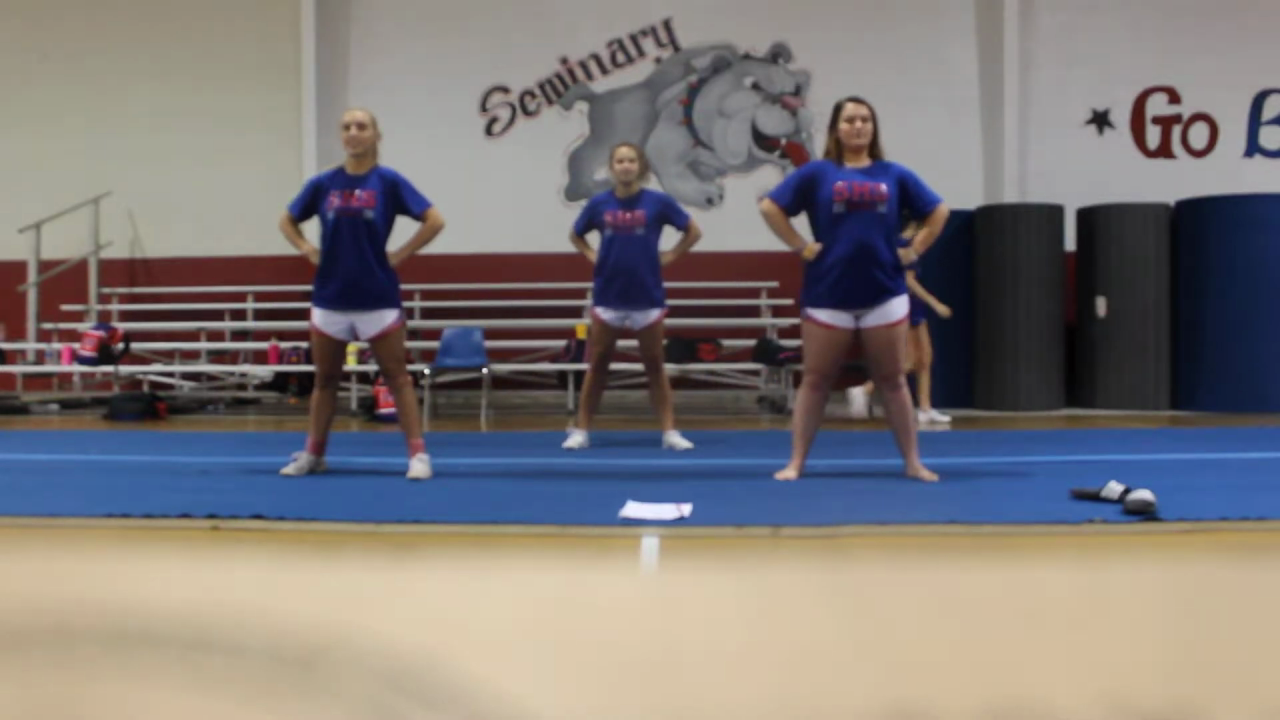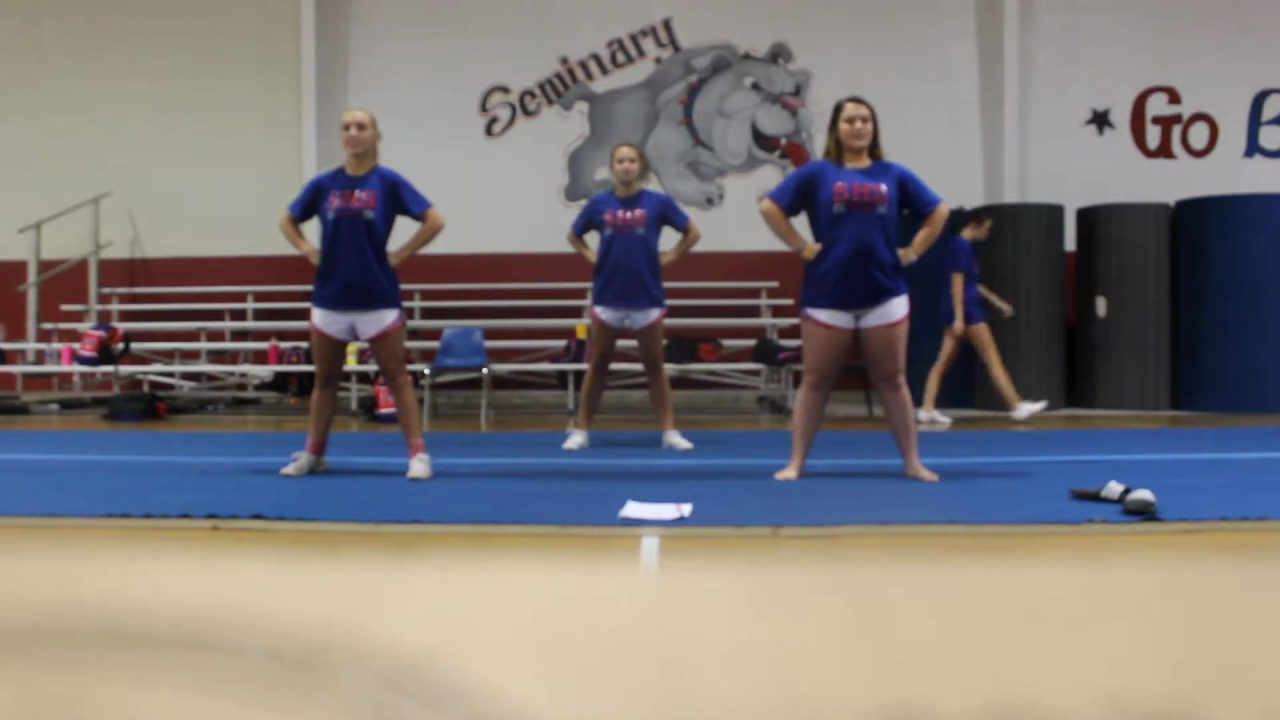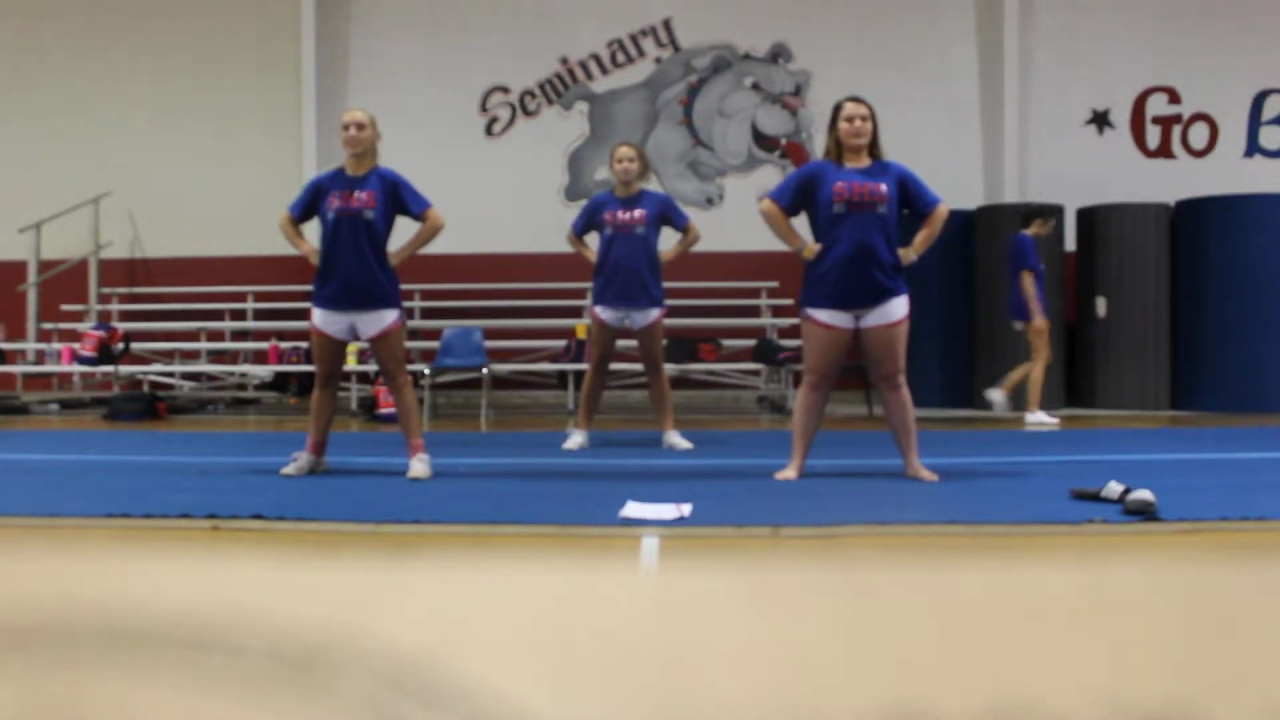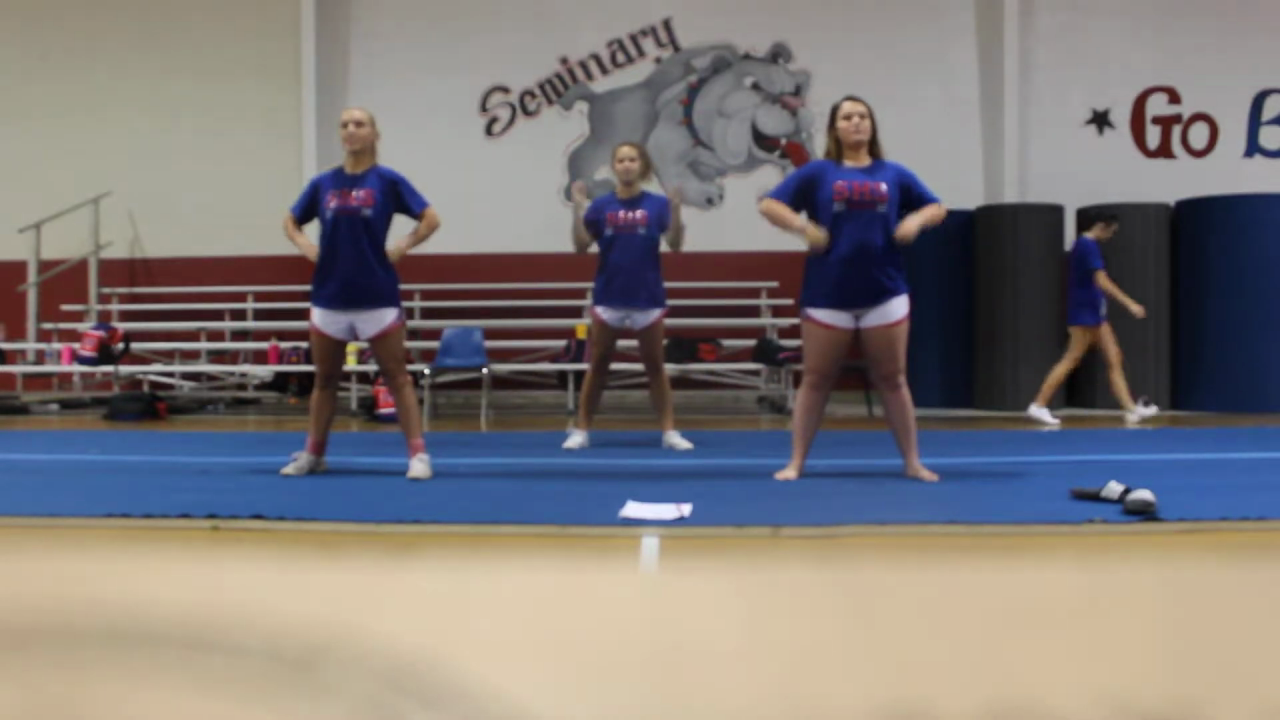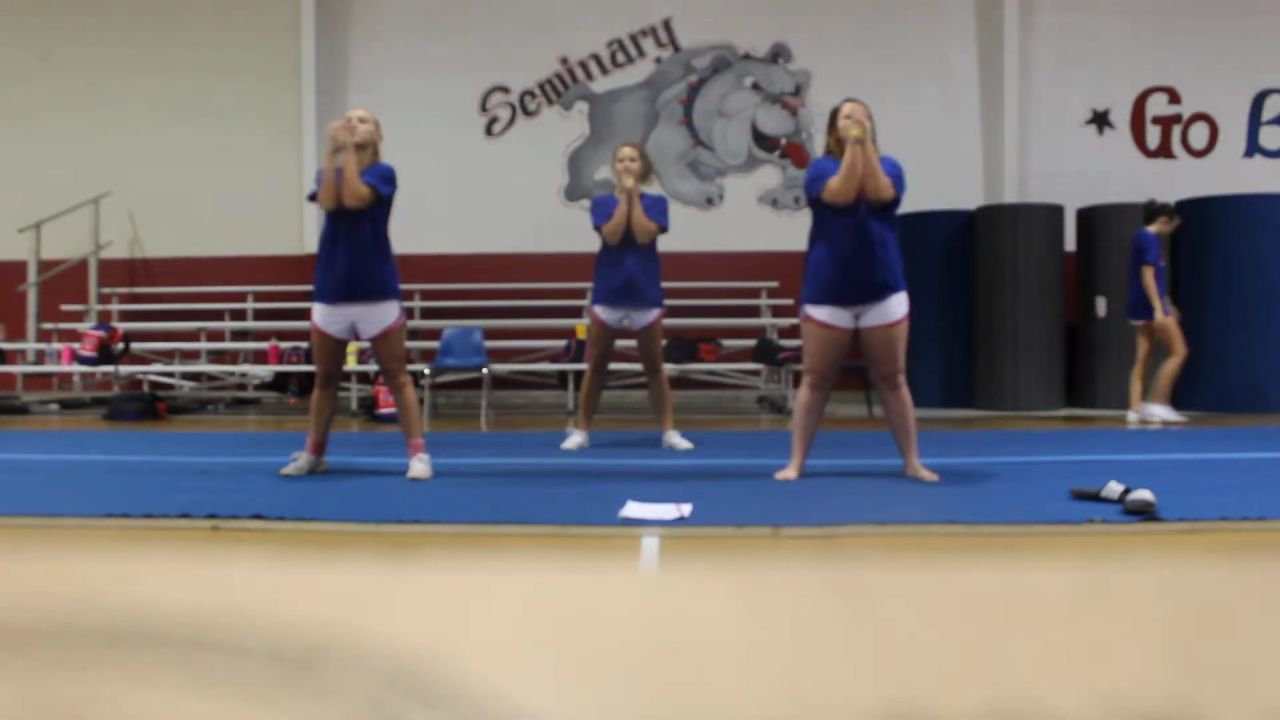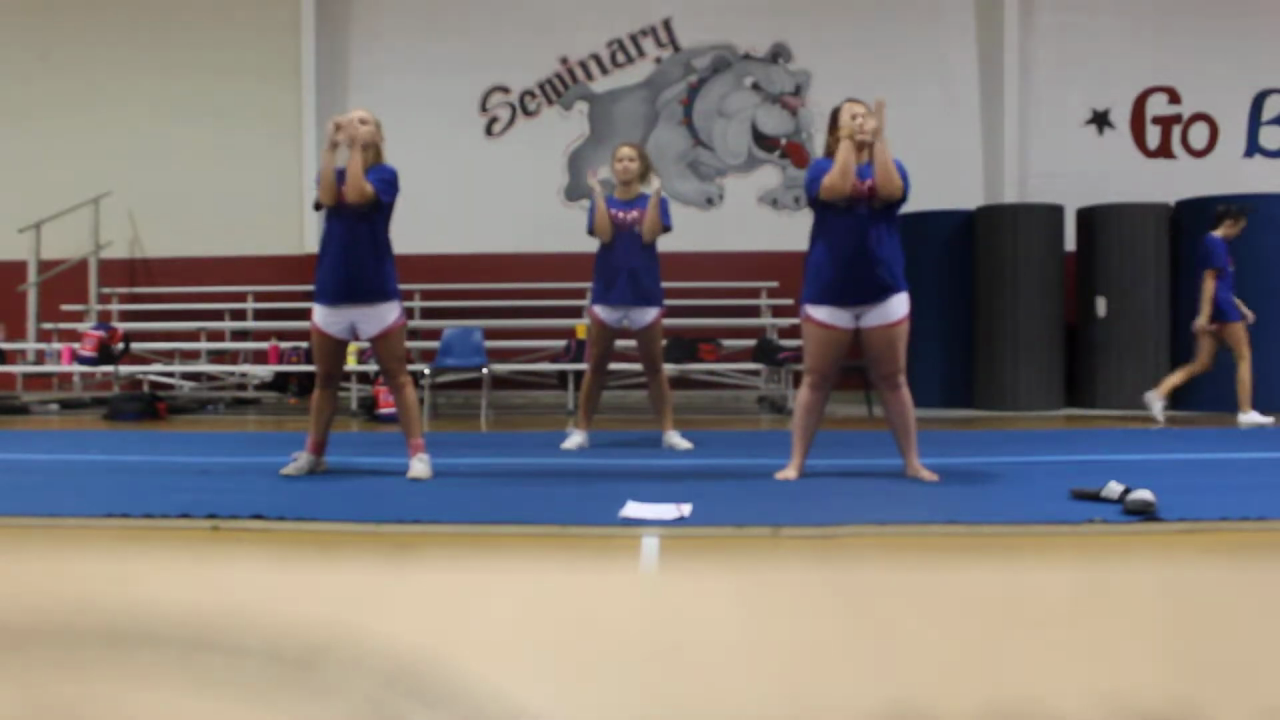
dt=0.3s
person 1, frame 1
left shoulder: (895, 174)
right shoulder: (817, 173)
left elbow: (938, 211)
right elbow: (770, 207)
left wrist: (913, 251)
right wrist: (801, 247)
left hip: (885, 294)
right hip: (828, 295)
left knee: (892, 381)
right knee: (816, 381)
left ankle: (913, 462)
right ankle: (796, 462)
person 1, frame 2
left shoulder: (894, 175)
right shoulder: (817, 173)
left elbow: (938, 212)
right elbow: (770, 207)
left wrist: (912, 252)
right wrist: (801, 247)
left hip: (884, 294)
right hip: (828, 295)
left knee: (892, 381)
right knee: (816, 381)
left ankle: (913, 462)
right ankle: (796, 462)
person 1, frame 3
left shoulder: (894, 174)
right shoulder: (817, 173)
left elbow: (937, 211)
right elbow: (770, 207)
left wrist: (913, 252)
right wrist: (801, 248)
left hip: (885, 294)
right hip: (827, 295)
left knee: (893, 381)
right knee: (816, 381)
left ankle: (913, 462)
right ankle: (796, 462)
person 1, frame 4
left shoulder: (892, 172)
right shoulder: (816, 172)
left elbow: (938, 209)
right elbow: (769, 205)
left wrist: (915, 221)
right wrist: (803, 227)
left hip: (885, 294)
right hip: (828, 295)
left knee: (893, 381)
right knee: (816, 381)
left ankle: (913, 462)
right ankle: (796, 463)
person 1, frame 5
left shoulder: (888, 165)
right shoulder: (824, 165)
left elbow: (881, 192)
right elbow: (842, 194)
left wrist: (867, 141)
right wrist: (851, 141)
left hip: (884, 291)
right hip: (827, 292)
left knee: (891, 379)
right knee: (816, 380)
left ankle: (912, 462)
right ankle: (795, 462)
person 1, frame 6
left shoulder: (891, 165)
right shoulder: (821, 167)
left elbow: (891, 191)
right elbow: (837, 189)
left wrist: (879, 136)
right wrist: (848, 139)
left hip: (884, 292)
right hip: (828, 293)
left knee: (892, 380)
right knee: (816, 380)
left ankle: (912, 462)
right ankle: (796, 462)
person 2, frame 1
left shoulder: (389, 181)
right shoulder: (323, 183)
left elbow: (434, 220)
right elbow: (287, 221)
left wrist: (400, 255)
right wrist: (309, 251)
left hip: (378, 298)
right hip: (330, 298)
left knee: (397, 377)
right knee: (325, 379)
left ankle: (418, 453)
right ankle: (312, 453)
person 2, frame 2
left shoulder: (389, 182)
right shoulder: (323, 184)
left elbow: (434, 221)
right elbow: (288, 221)
left wrist: (400, 255)
right wrist: (309, 251)
left hip: (378, 298)
right hip: (330, 298)
left knee: (397, 377)
right knee: (325, 379)
left ankle: (418, 453)
right ankle: (312, 453)
person 2, frame 3
left shoulder: (389, 182)
right shoulder: (323, 184)
left elbow: (434, 220)
right elbow: (288, 221)
left wrist: (400, 255)
right wrist: (309, 252)
left hip: (378, 298)
right hip: (330, 298)
left knee: (397, 378)
right knee: (325, 380)
left ankle: (418, 454)
right ankle: (312, 453)
person 2, frame 4
left shoulder: (388, 180)
right shoulder: (322, 183)
left elbow: (429, 220)
right elbow: (291, 223)
left wrist: (400, 248)
right wrist: (305, 245)
left hip: (377, 298)
right hip: (329, 297)
left knee: (396, 377)
right knee: (324, 380)
left ankle: (418, 454)
right ankle: (312, 453)
person 2, frame 5
left shoulder: (383, 172)
right shoulder: (330, 174)
left elbow: (354, 198)
right elbow: (328, 203)
left wrist: (350, 152)
right wrist: (332, 152)
left hip: (378, 293)
right hip: (331, 293)
left knee: (397, 376)
right knee: (325, 379)
left ankle: (418, 453)
right ankle: (312, 453)
person 2, frame 6
left shoulder: (385, 174)
right shoulder: (333, 173)
left elbow: (357, 194)
right elbow: (328, 199)
left wrist: (356, 147)
right wrist: (331, 147)
left hip: (378, 294)
right hip: (331, 294)
left knee: (397, 377)
right knee: (325, 379)
left ankle: (418, 454)
right ankle: (312, 453)
person 3, frame 1
left shoulder: (658, 202)
right shoulder: (598, 203)
left elbow: (693, 231)
right elbow: (576, 235)
left wrist: (668, 256)
right wrist: (593, 257)
left hip: (647, 297)
right hip: (607, 297)
left knee: (655, 366)
right knee: (597, 366)
left ankle: (669, 432)
right ankle: (580, 430)
person 3, frame 2
left shoulder: (658, 202)
right shoulder: (598, 203)
left elbow: (692, 233)
right elbow: (574, 236)
left wrist: (668, 257)
right wrist: (592, 257)
left hip: (646, 297)
right hip: (607, 297)
left knee: (654, 367)
right knee: (597, 366)
left ankle: (670, 432)
right ankle: (580, 431)
person 3, frame 3
left shoulder: (658, 202)
right shoulder: (598, 203)
left elbow: (692, 233)
right elbow: (573, 237)
left wrist: (667, 256)
right wrist: (593, 257)
left hip: (646, 297)
right hip: (607, 297)
left knee: (654, 367)
right knee: (597, 366)
left ankle: (670, 432)
right ankle: (580, 431)
person 3, frame 4
left shoulder: (658, 203)
right shoulder: (601, 204)
left elbow: (675, 245)
right elbow: (581, 246)
left wrist: (675, 208)
right wrist: (579, 210)
left hip: (647, 297)
right hip: (608, 296)
left knee: (655, 367)
right knee: (597, 366)
left ankle: (670, 432)
right ankle: (580, 430)
person 3, frame 5
left shoulder: (656, 202)
right shoulder: (602, 202)
left elbow: (644, 237)
right elbow: (612, 236)
left wrist: (635, 196)
right wrist: (623, 197)
left hip: (645, 296)
right hip: (607, 295)
left knee: (654, 366)
right knee: (596, 366)
left ankle: (669, 431)
right ankle: (580, 430)
person 3, frame 6
left shoulder: (654, 202)
right shoulder: (602, 202)
left elbow: (650, 235)
right elbow: (603, 235)
left wrist: (654, 195)
right wrist: (598, 194)
left hip: (645, 295)
right hip: (607, 294)
left knee: (654, 366)
right knee: (596, 366)
left ankle: (669, 432)
right ankle: (580, 431)
person 4, frame 1
left shoulder: (902, 246)
right shoulder: (905, 246)
right elbow: (908, 281)
right wrist: (935, 303)
left hip: (913, 312)
right hip: (907, 310)
left knee: (926, 360)
right knee: (910, 363)
left ankle: (925, 410)
right ankle: (864, 391)
person 4, frame 2
left shoulder: (959, 245)
right shoulder: (962, 246)
right elbow: (957, 283)
left wrist: (997, 302)
right wrist: (959, 317)
left hip: (960, 311)
right hip: (966, 311)
left knee: (944, 361)
right knee: (992, 359)
left ankle: (927, 409)
right ankle: (1018, 406)
person 4, frame 3
left shoulder: (1021, 240)
right shoulder: (1026, 242)
right elbow: (1027, 280)
left wrist: (1037, 310)
right wrist: (1037, 313)
left hip: (1024, 308)
right hip: (1028, 308)
left knee: (1040, 359)
right knee: (1040, 359)
left ankle: (1001, 391)
right ankle: (1033, 411)
person 4, frame 4
left shoulder: (1083, 245)
right shoulder: (1088, 246)
right elbow: (1101, 281)
left wrist: (1075, 319)
right wrist: (1130, 303)
left hip: (1089, 312)
right hip: (1085, 313)
left knee: (1115, 360)
right knee: (1070, 362)
left ankle: (1131, 409)
right ankle: (1038, 406)
person 4, frame 5
left shoulder: (1143, 238)
right shoulder: (1149, 239)
right elbow: (1147, 276)
left wrist: (1168, 304)
right wrist: (1158, 308)
left hip: (1142, 306)
right hip: (1150, 306)
left knee: (1142, 359)
right knee: (1179, 352)
left ankle: (1136, 409)
right ankle: (1155, 403)
person 4, frame 6
left shoulder: (1211, 242)
right shoulder: (1216, 244)
right elbow: (1209, 280)
left wrist: (1242, 307)
right wrist: (1203, 314)
left hip: (1221, 310)
right hip: (1222, 309)
left knee: (1201, 363)
right knee: (1244, 358)
left ankle: (1158, 394)
right ankle: (1245, 412)
